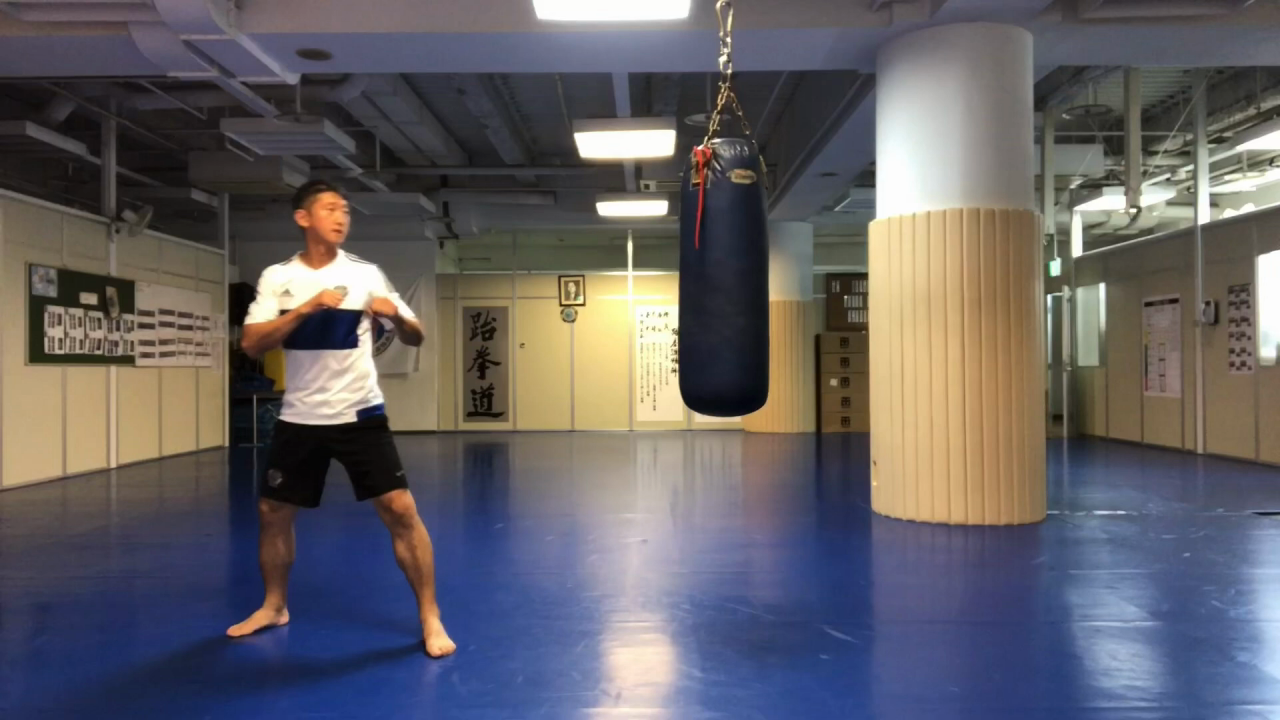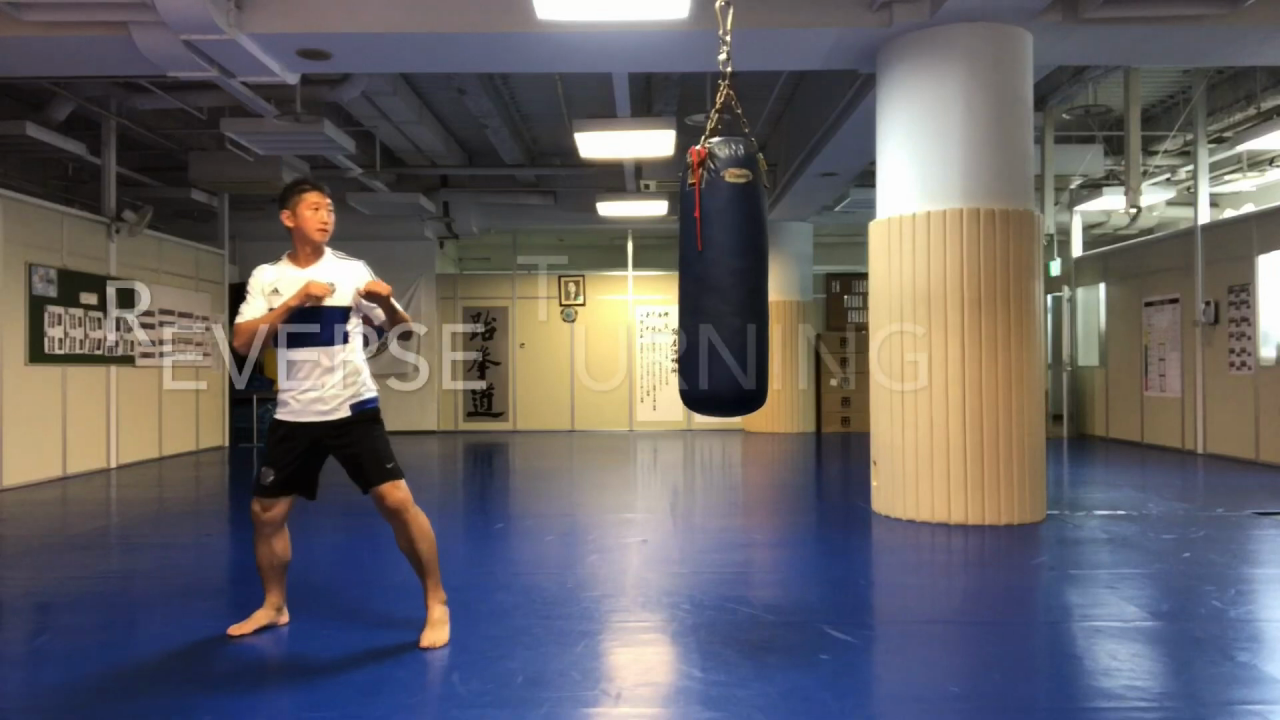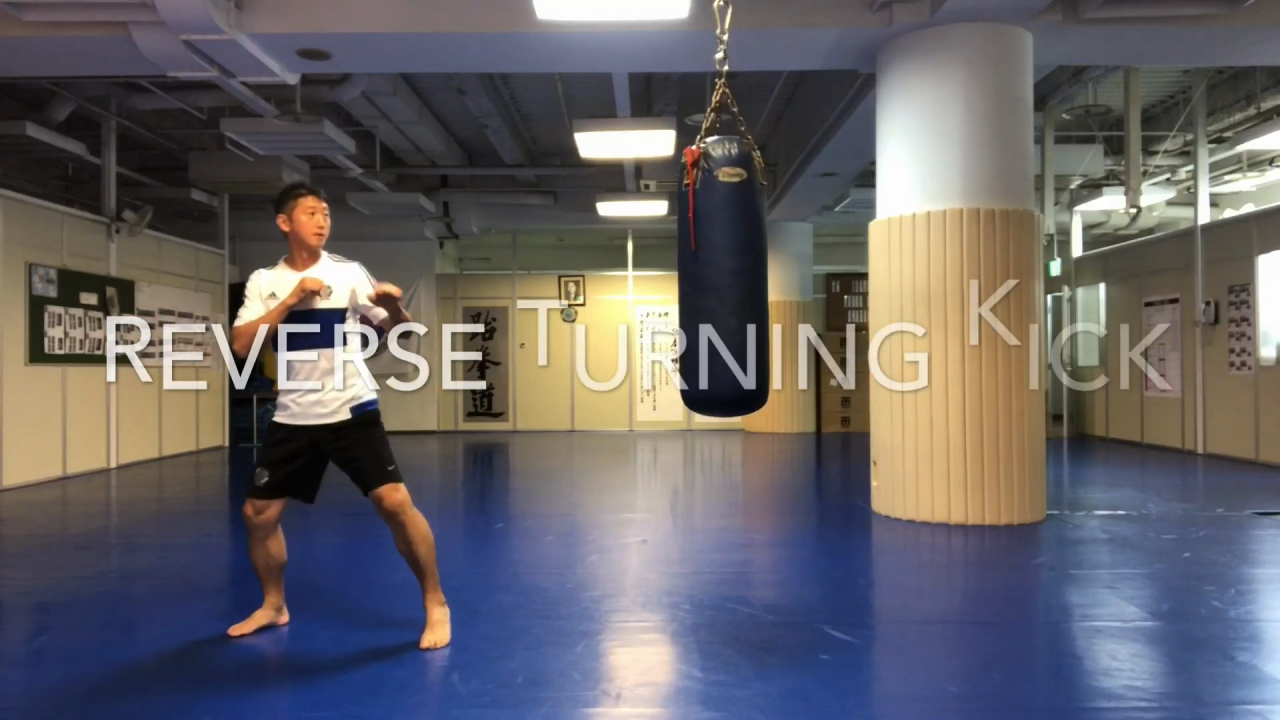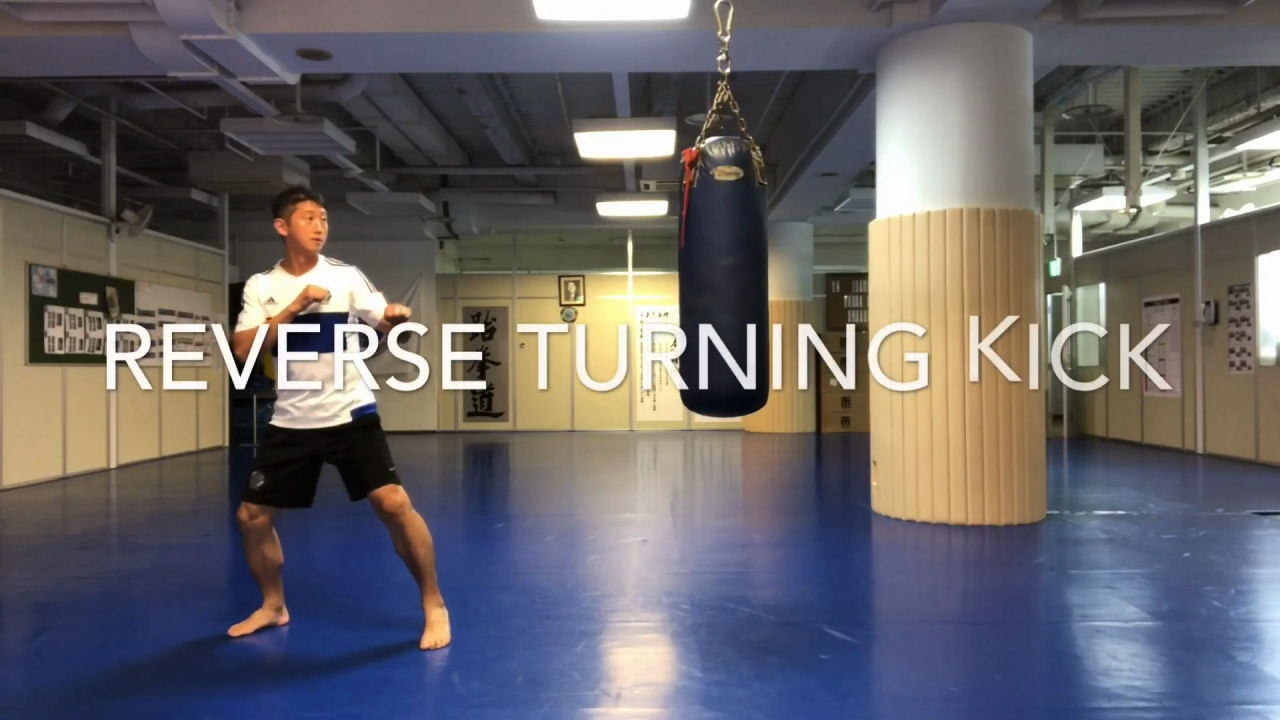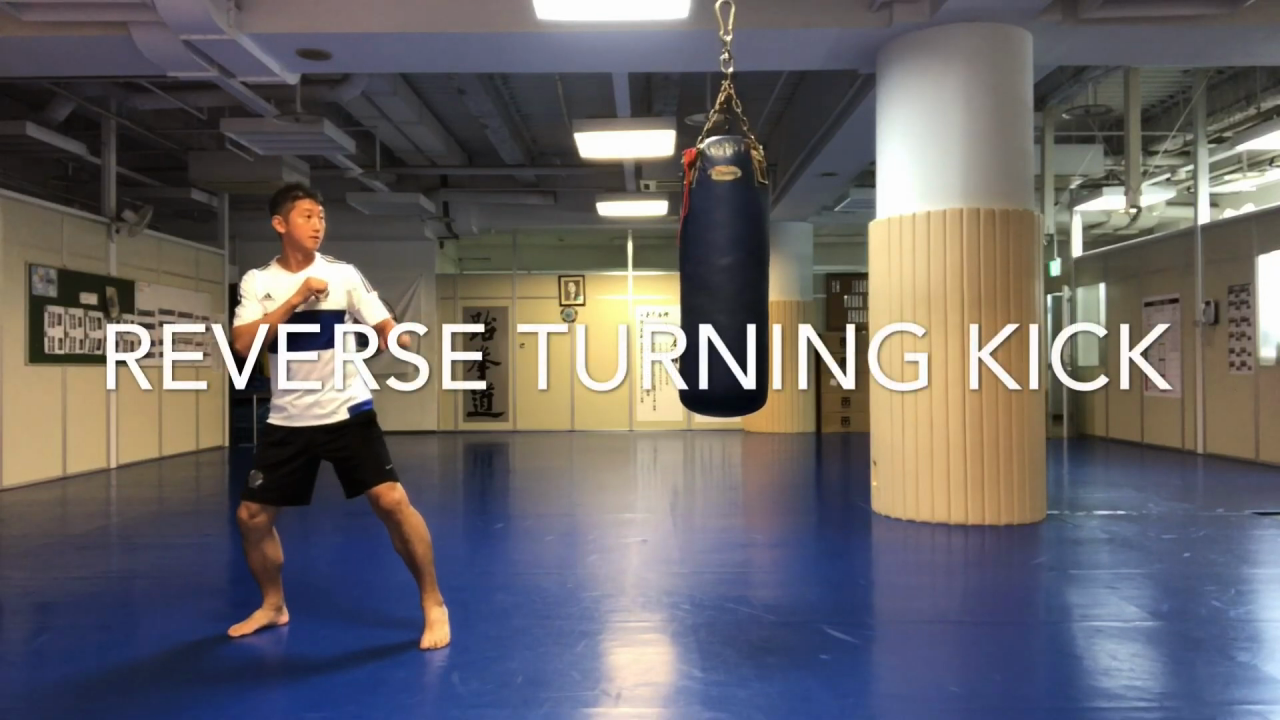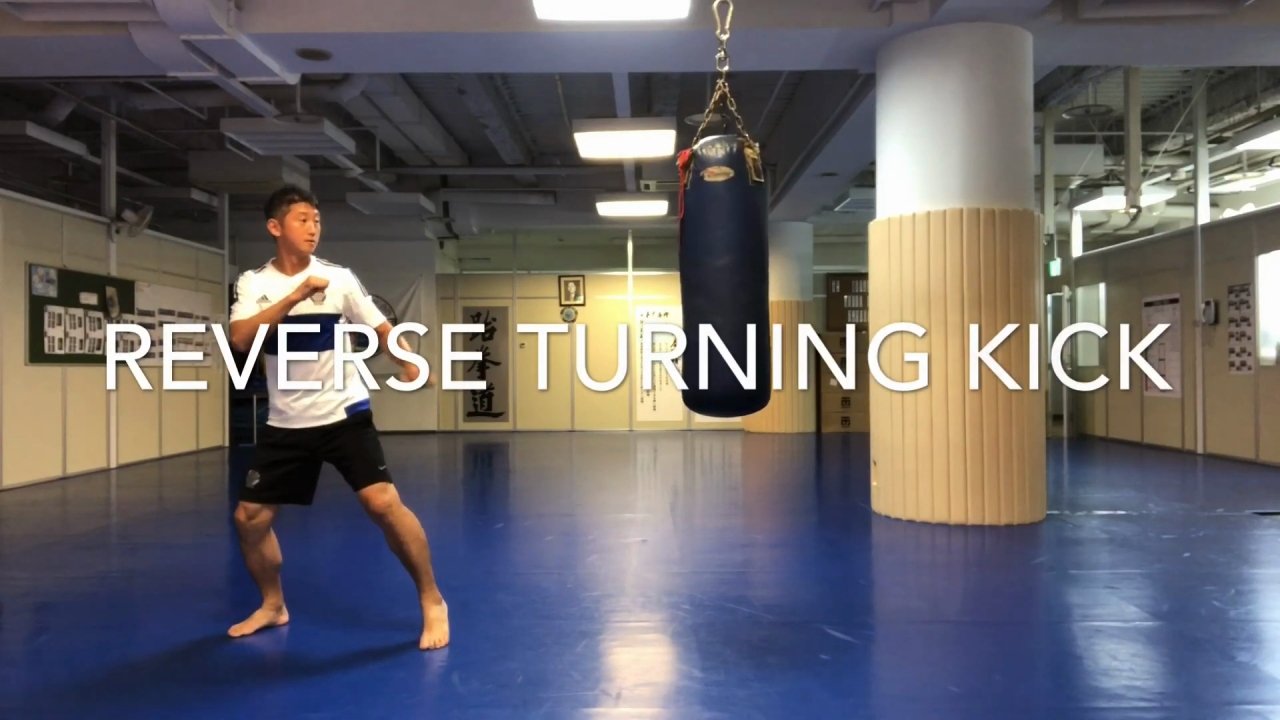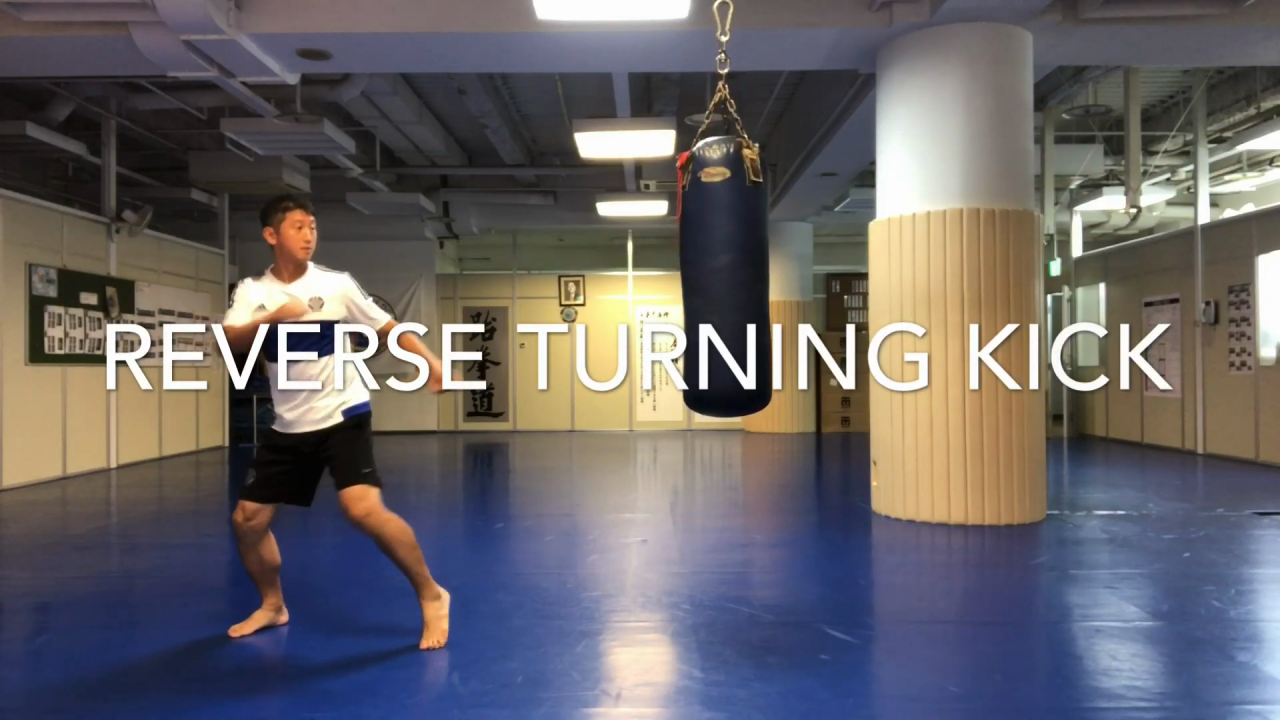
dt=0.5s
person 1, frame 1
left shoulder: (365, 273)
right shoulder: (277, 277)
left elbow: (415, 338)
right elbow: (251, 344)
left wrist: (396, 317)
right wrist: (306, 308)
left hip: (359, 413)
right hip: (300, 417)
left knee: (400, 509)
right knee: (273, 513)
left ankle: (430, 617)
right ankle: (274, 606)
person 1, frame 2
left shoulder: (352, 270)
right shoulder: (266, 277)
left elbow: (403, 331)
right elbow: (242, 343)
left wrist: (385, 304)
right wrist: (294, 302)
left hip: (352, 408)
right hip: (293, 415)
left knee: (395, 500)
right knee: (266, 512)
left ankle: (436, 603)
right ankle: (274, 606)
person 1, frame 3
left shoulder: (348, 272)
right shoulder: (264, 281)
left elbow: (396, 328)
right elbow: (241, 345)
left wrist: (395, 305)
right wrist: (292, 299)
left hip: (351, 411)
right hip: (293, 418)
left knee: (394, 503)
right knee: (258, 512)
left ankle: (436, 605)
right ankle: (274, 606)
person 1, frame 4
left shoulder: (346, 276)
right shoulder: (261, 286)
left elbow: (388, 326)
right elbow: (243, 351)
left wrist: (398, 318)
right wrist: (295, 306)
left hip: (350, 414)
right hip: (291, 422)
left knee: (393, 504)
right knee: (252, 517)
left ankle: (434, 605)
right ankle: (273, 605)
person 1, frame 5
left shoulder: (343, 274)
right shoulder: (257, 281)
left elbow: (382, 325)
right elbow: (243, 344)
left wrist: (395, 337)
right wrist: (296, 299)
left hip: (347, 412)
right hip: (287, 421)
left knee: (391, 501)
right knee: (252, 516)
left ankle: (433, 604)
right ankle: (273, 605)
person 1, frame 6
left shoulder: (340, 278)
right shoulder: (253, 283)
left elbow: (380, 327)
right elbow: (241, 339)
left wrist: (410, 361)
right wrist: (297, 295)
left hip: (344, 413)
right hip: (286, 423)
left knee: (382, 502)
right knee: (249, 517)
left ankle: (432, 601)
right ankle: (273, 605)
person 1, frame 7
left shoulder: (337, 285)
right shoulder: (251, 291)
left elbow: (389, 329)
right elbow: (226, 341)
left wrist: (435, 364)
right wrist: (268, 321)
left hip: (343, 416)
right hip: (288, 428)
left knee: (363, 508)
right knee: (247, 518)
left ankle: (430, 596)
right ankle: (272, 605)
